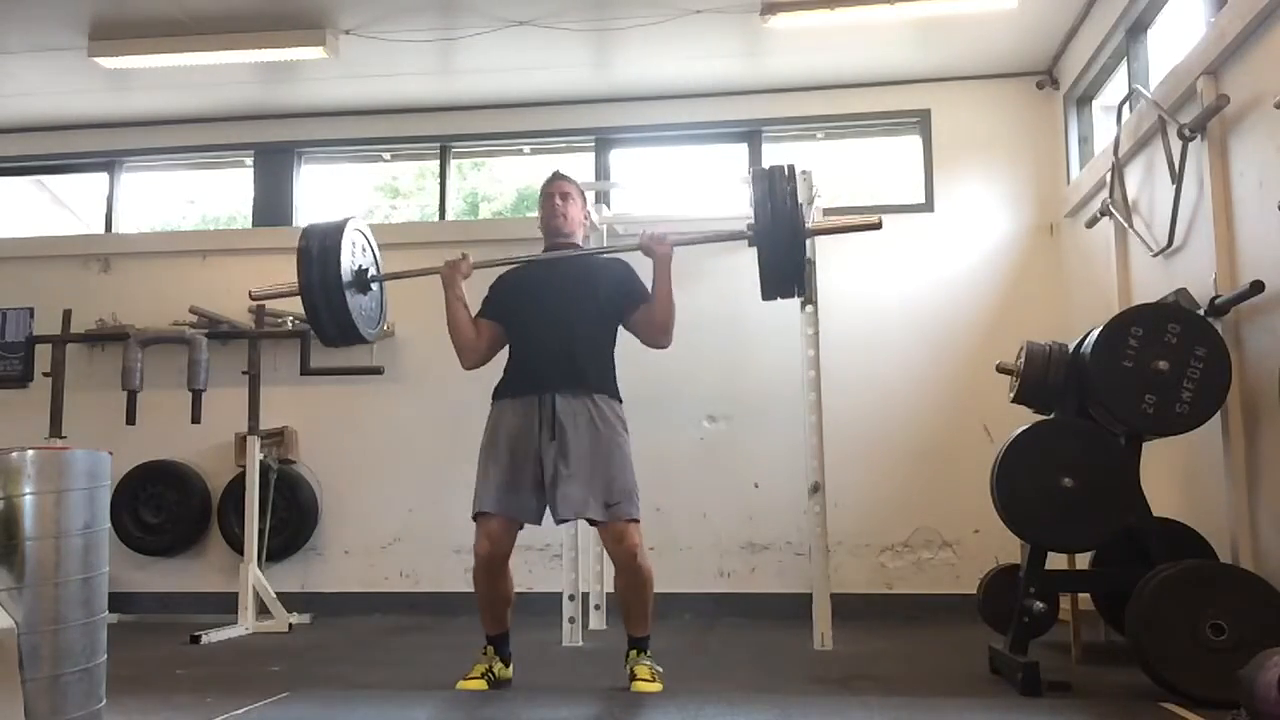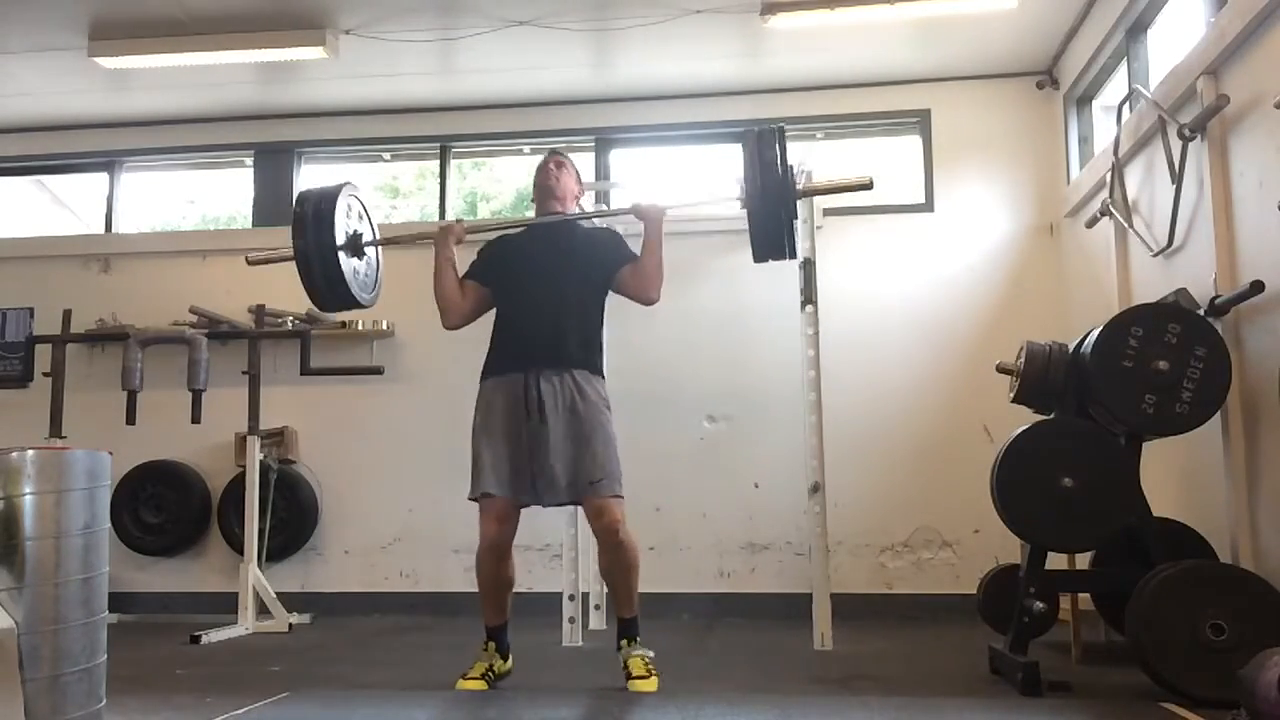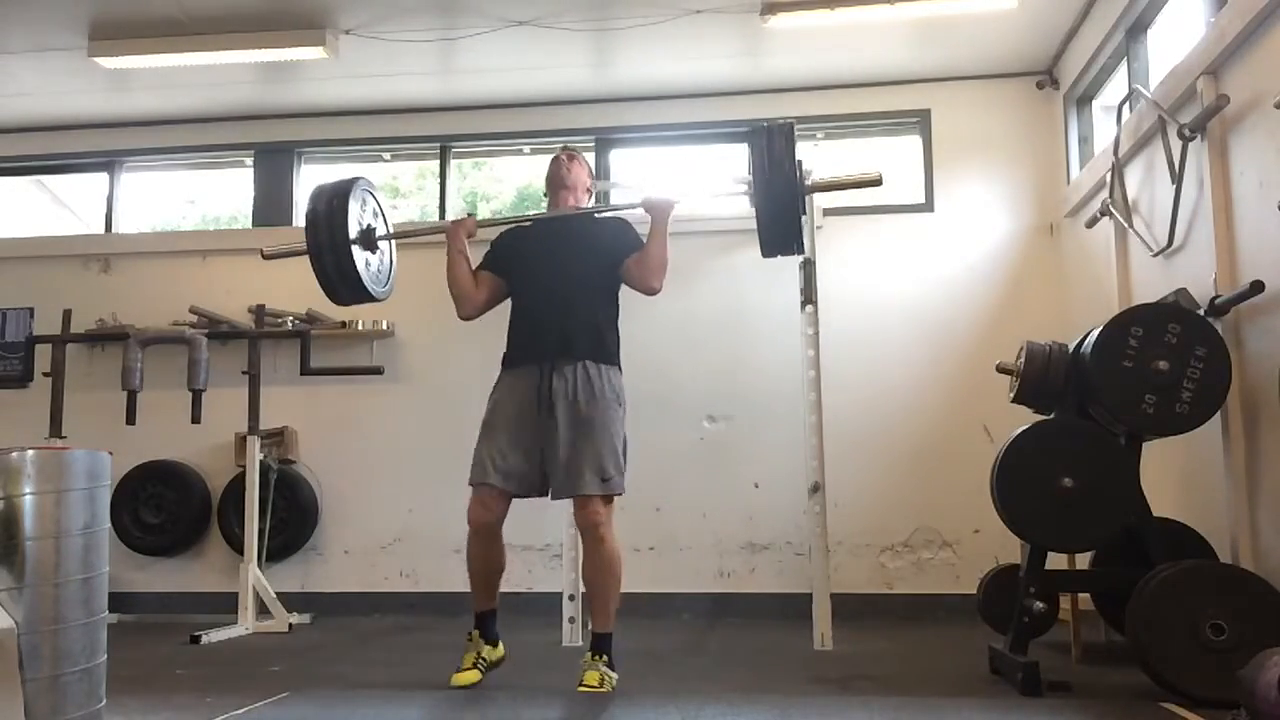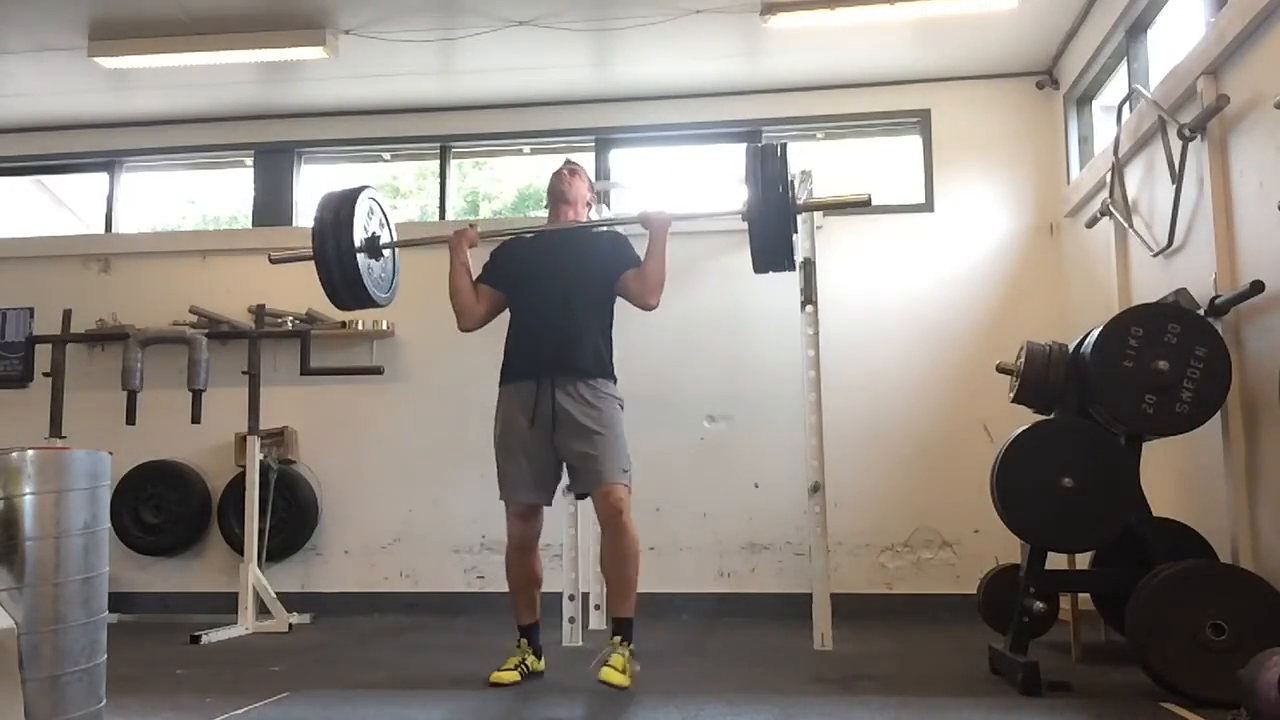
dt=0.4s
person 1, frame 1
left shoulder: (613, 272)
right shoulder: (511, 281)
left elbow: (659, 335)
right elbow: (472, 353)
left wrist: (662, 265)
right wrist: (453, 289)
left hip: (590, 407)
right hip: (516, 411)
left knee: (626, 545)
right knee: (489, 546)
left ankle: (640, 654)
right ankle: (497, 654)
person 1, frame 2
left shoulder: (600, 241)
right shoulder: (501, 249)
left elbow: (647, 291)
right elbow: (453, 313)
left wrist: (652, 226)
right wrist: (445, 252)
left hip: (574, 385)
right hip: (505, 388)
left knee: (608, 519)
right knee: (494, 527)
left ankle: (632, 641)
right ankle: (496, 649)
person 1, frame 3
left shoulder: (611, 231)
right shoulder: (514, 241)
left elbow: (650, 279)
right elbow: (469, 304)
left wrist: (659, 218)
right wrist: (457, 244)
left hip: (589, 378)
right hip: (521, 380)
left knee: (594, 518)
right knee: (483, 512)
left ankle: (601, 655)
right ankle: (485, 637)
person 1, frame 4
left shoulder: (608, 245)
right shoulder: (512, 252)
left elbow: (648, 296)
right elbow: (469, 316)
left wrist: (658, 234)
right wrist: (459, 254)
left hip: (588, 387)
right hip: (523, 393)
left knee: (615, 504)
right knee: (521, 527)
left ankle: (622, 639)
right ankle: (528, 647)
